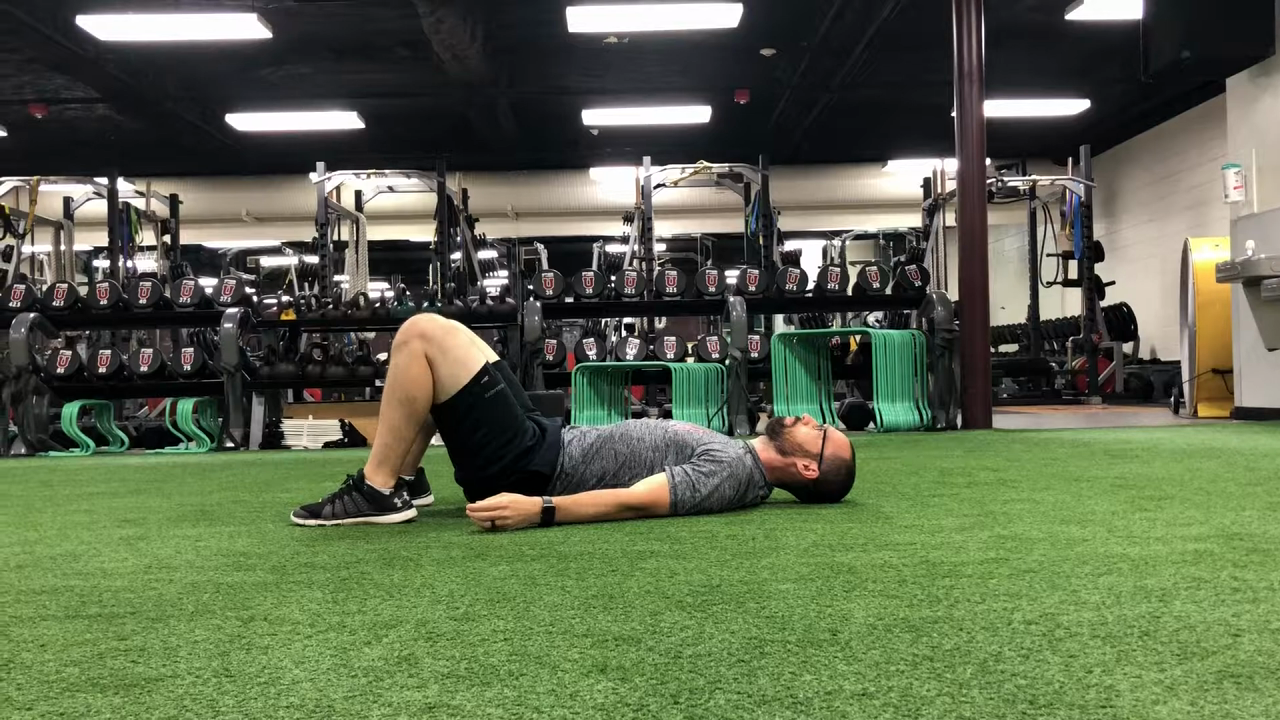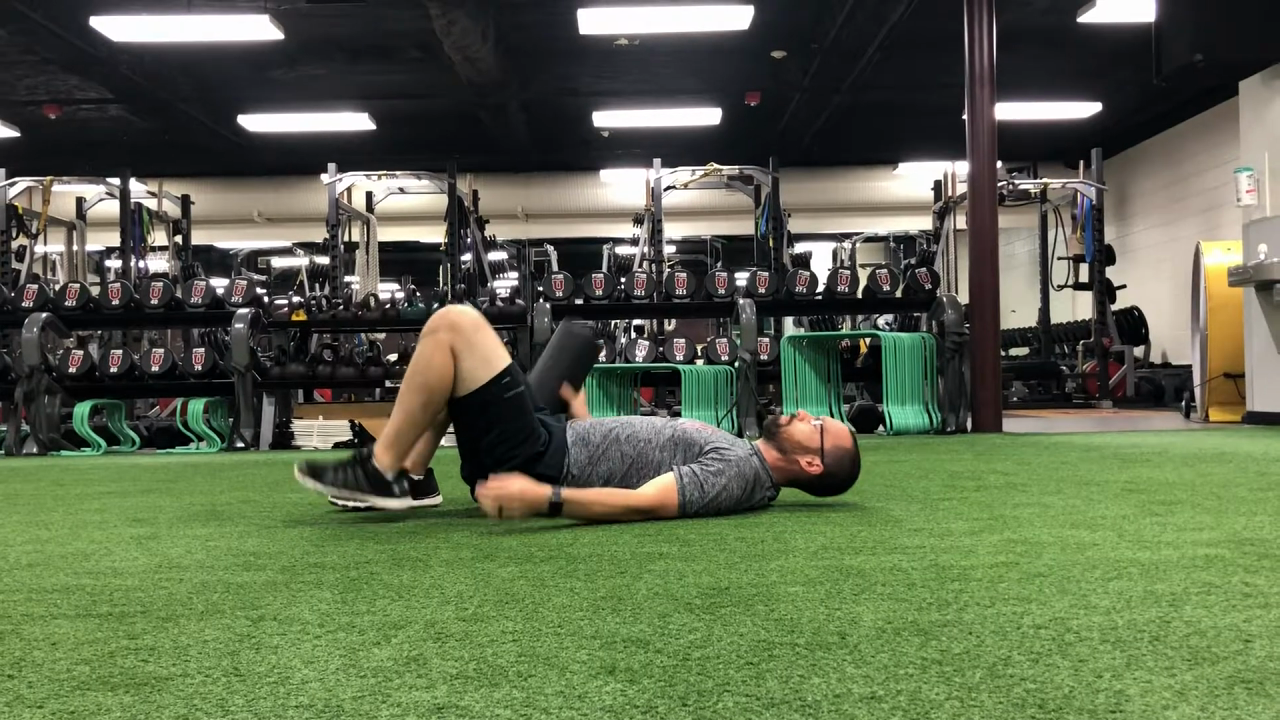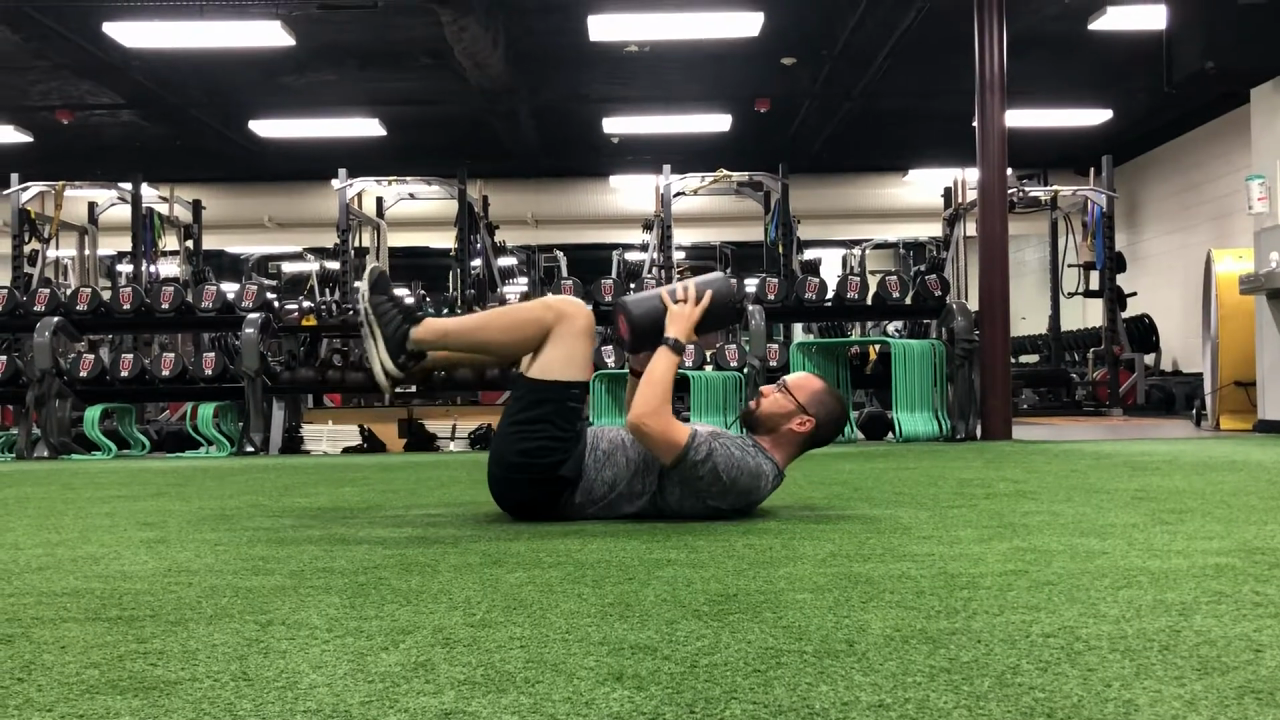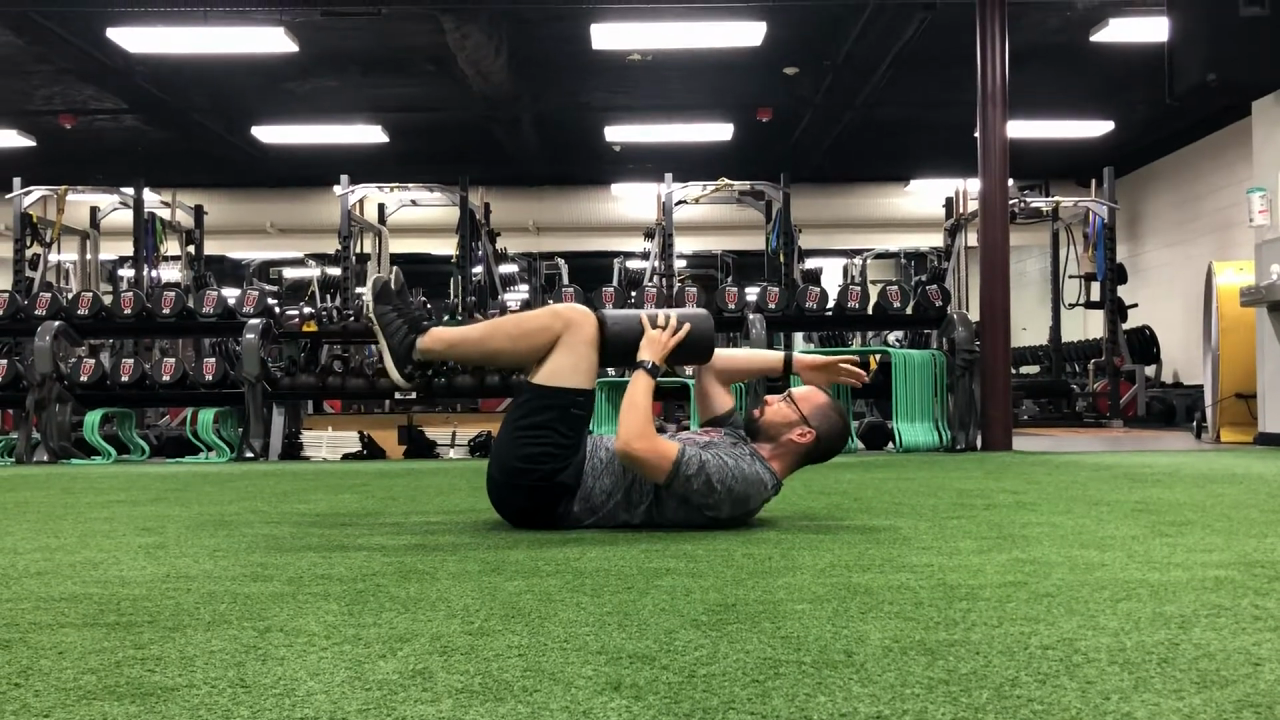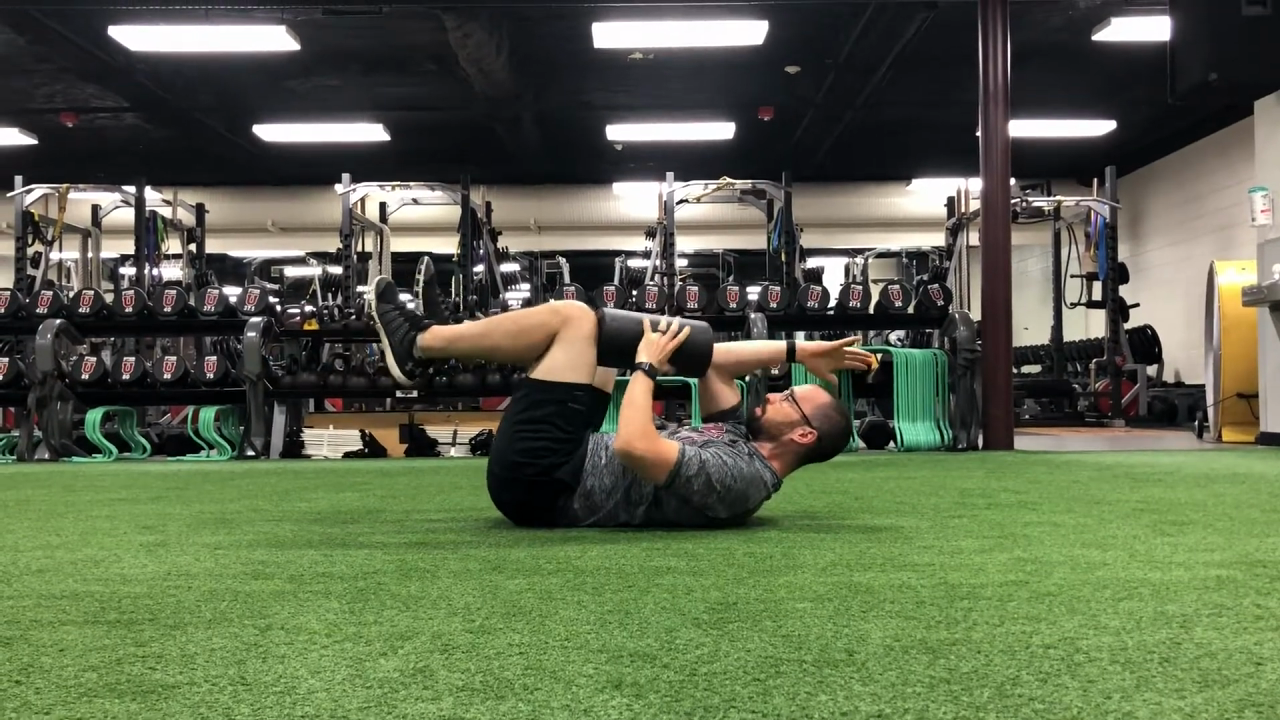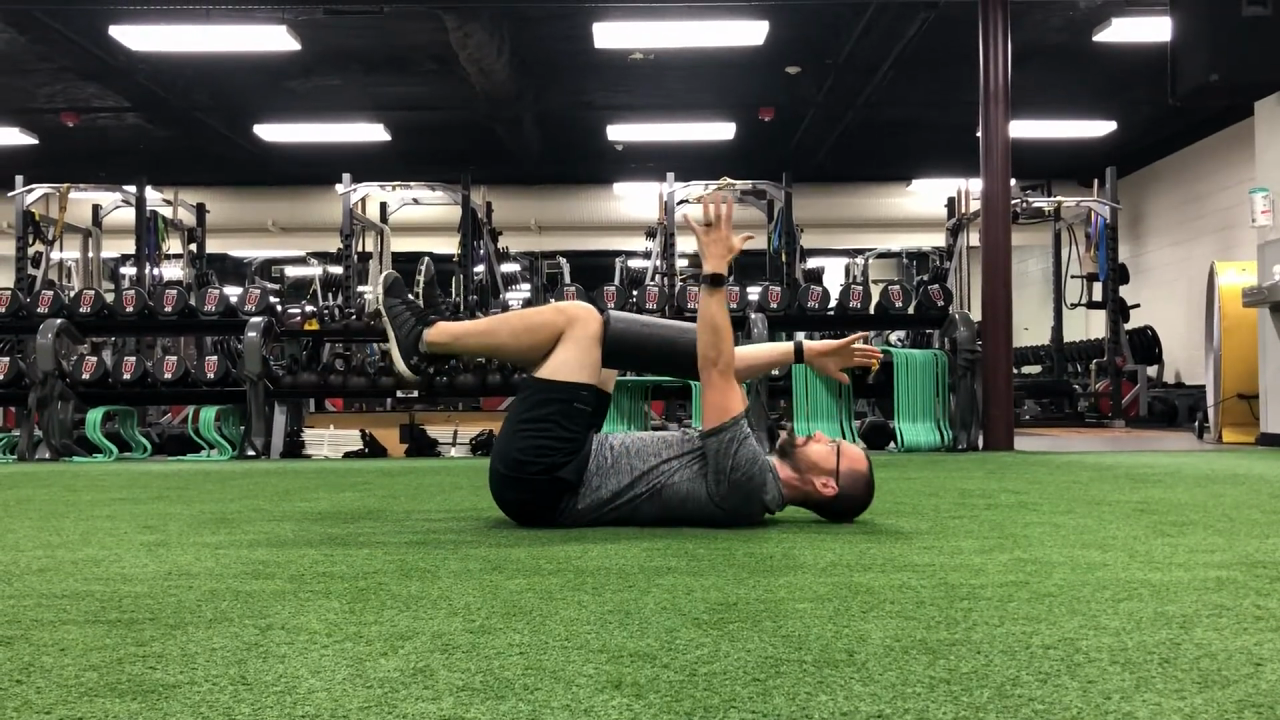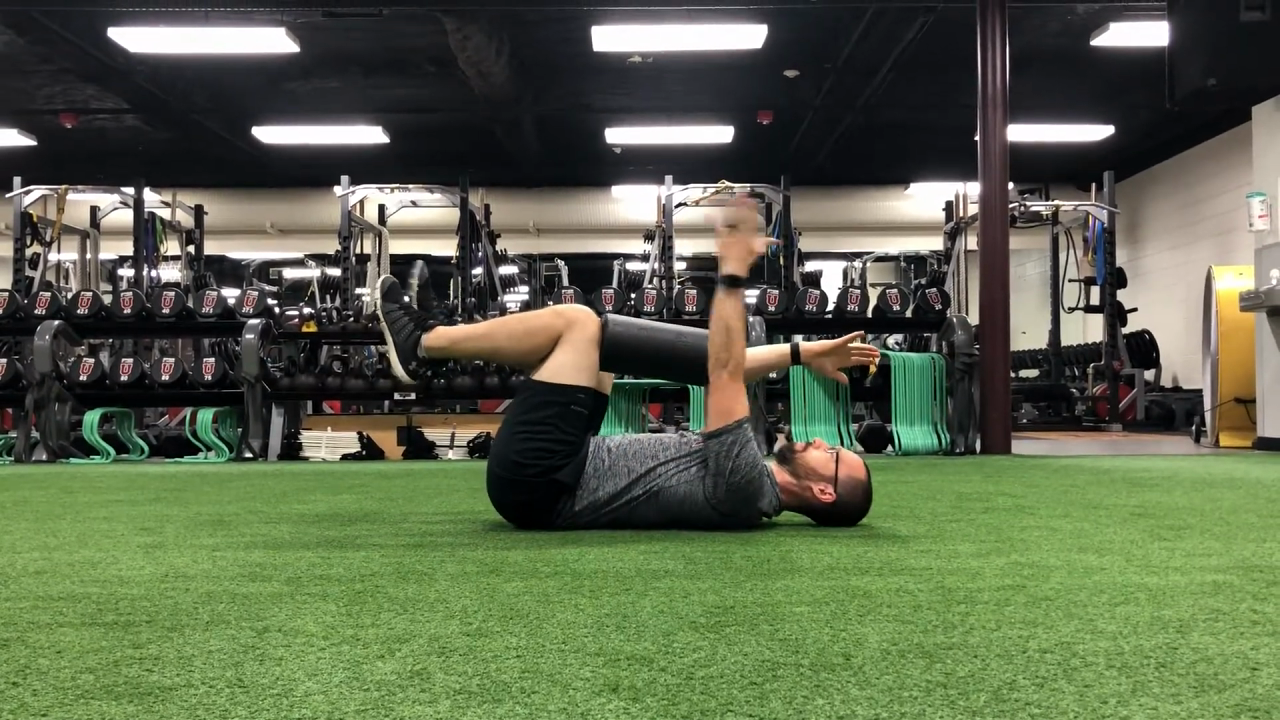
dt=0.7s
person 1, frame 1
left shoulder: (732, 472)
right shoulder: (734, 456)
left elbow: (633, 503)
left wrist: (536, 508)
left hip: (525, 467)
right hip: (549, 442)
left knee: (421, 334)
right knee: (439, 335)
left ankle: (378, 492)
right ankle: (404, 478)
person 1, frame 2
left shoulder: (739, 473)
right shoulder: (738, 458)
left elbow: (639, 503)
left wrist: (545, 497)
right wrist: (579, 410)
left hip: (536, 464)
right hip: (558, 443)
left knee: (452, 324)
right knee: (459, 336)
left ankle: (381, 472)
right ankle: (407, 475)
person 1, frame 3
left shoulder: (745, 470)
right shoulder: (743, 455)
left elbow: (645, 424)
right elbow: (649, 423)
left wrist: (675, 338)
right wrist: (644, 361)
left hip: (538, 477)
right hip: (547, 474)
left knee: (568, 313)
right knee: (546, 334)
left ankle: (408, 337)
right ankle: (410, 357)
person 1, frame 4
left shoulder: (739, 478)
right shoulder: (740, 452)
left elbow: (633, 445)
right elbow: (711, 367)
left wrist: (648, 361)
right wrist: (794, 362)
left hip: (537, 482)
right hip: (547, 480)
left knee: (573, 321)
right knee: (565, 333)
left ankle: (418, 347)
right ankle: (425, 338)
person 1, frame 5
left shoulder: (736, 478)
right shoulder: (740, 444)
left elbow: (633, 445)
right elbow: (711, 360)
left wrist: (648, 364)
right wrist: (798, 351)
left hip: (538, 480)
right hip: (555, 475)
left knee: (574, 317)
right knee: (598, 336)
left ankle: (419, 344)
right ankle: (442, 334)
person 1, frame 6
left shoulder: (748, 480)
right shoulder: (756, 470)
left elbow: (716, 370)
right elbow: (723, 369)
left wrist: (714, 270)
right wrist: (804, 351)
left hip: (538, 478)
right hip: (555, 476)
left knee: (580, 319)
right knee: (593, 338)
left ankle: (424, 338)
right ankle: (441, 333)
person 1, frame 7
left shoulder: (742, 491)
right shoulder: (753, 478)
left elbow: (726, 372)
right elbow: (722, 374)
left wrist: (733, 272)
right wrist: (805, 352)
left hip: (534, 480)
right hip: (545, 480)
left knee: (577, 320)
right knee: (577, 332)
left ankle: (421, 342)
right ankle: (425, 341)
